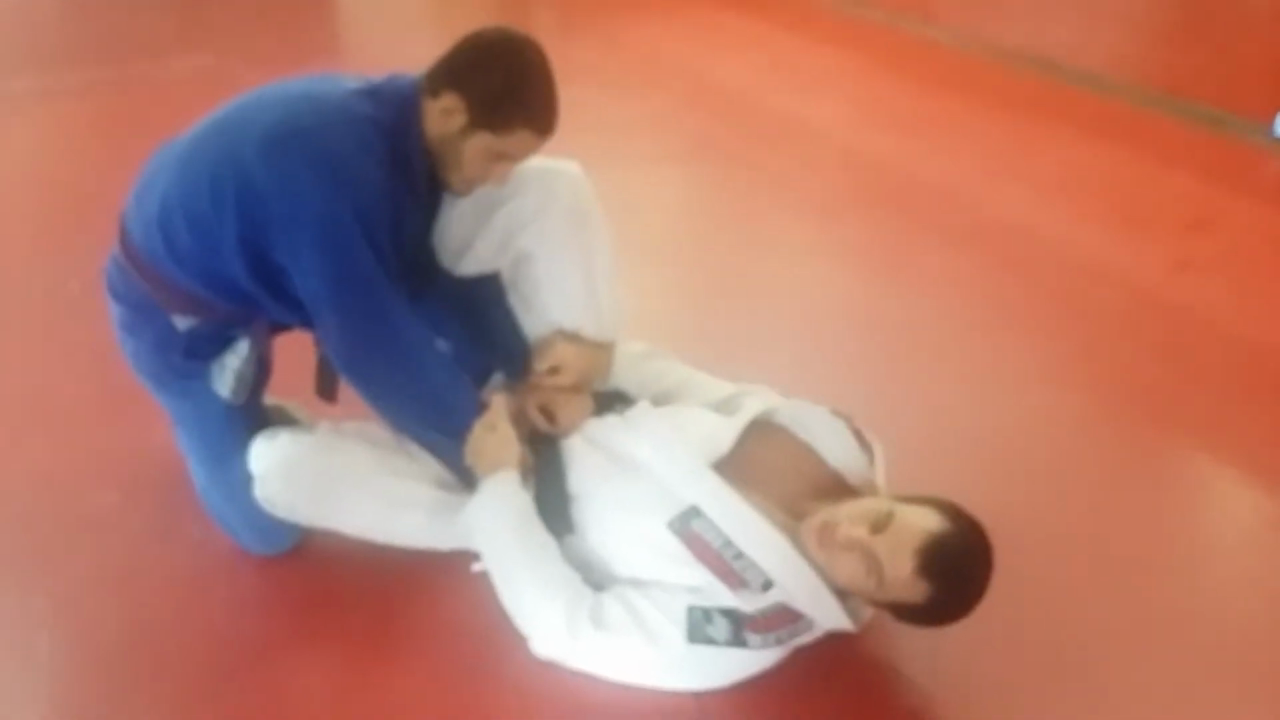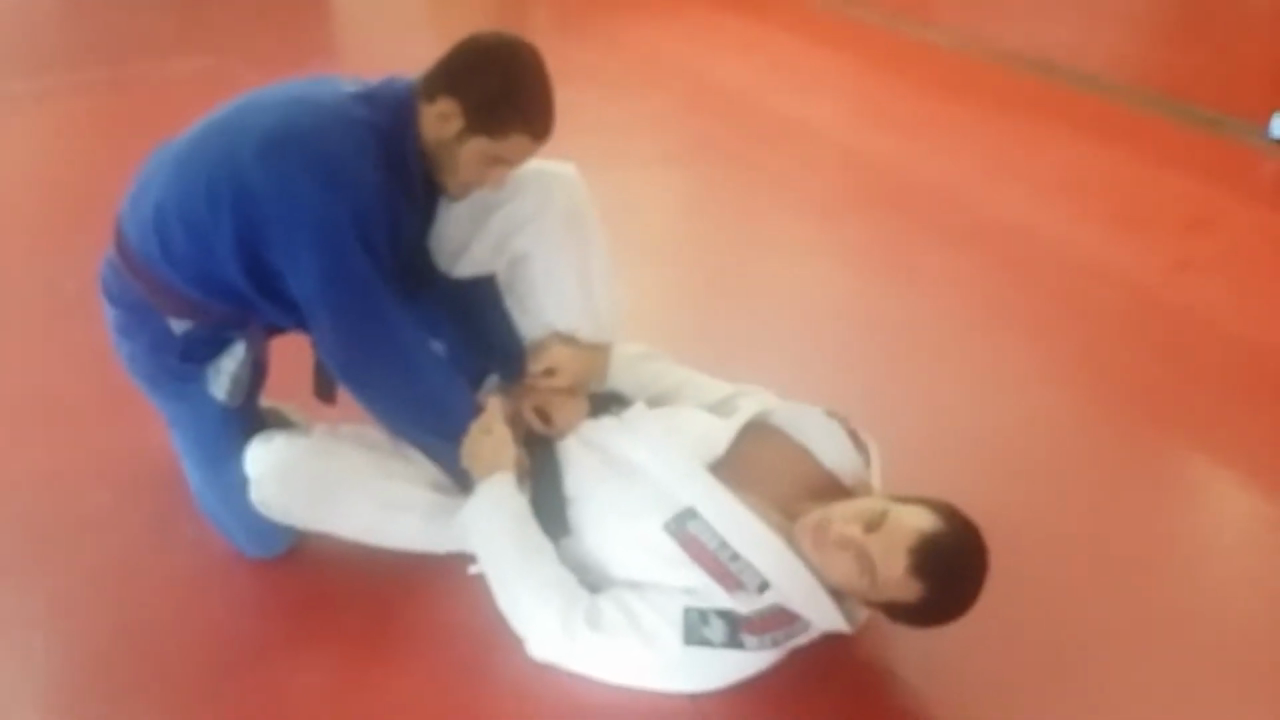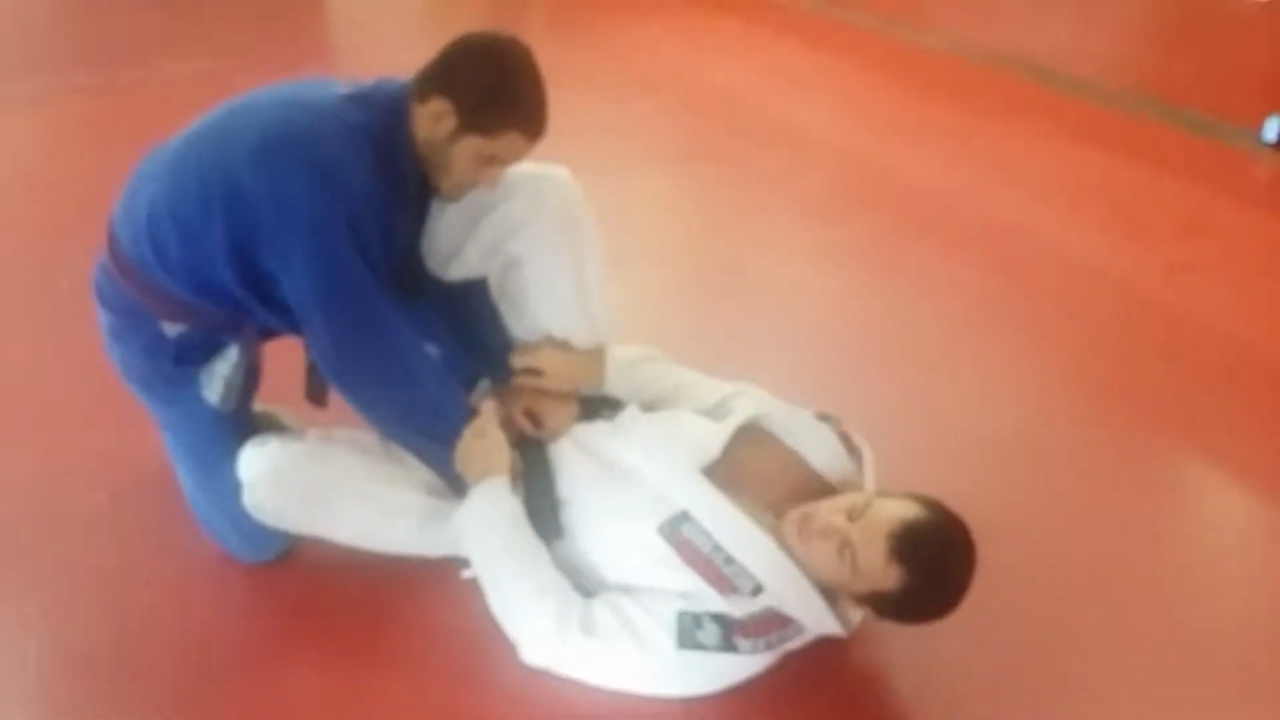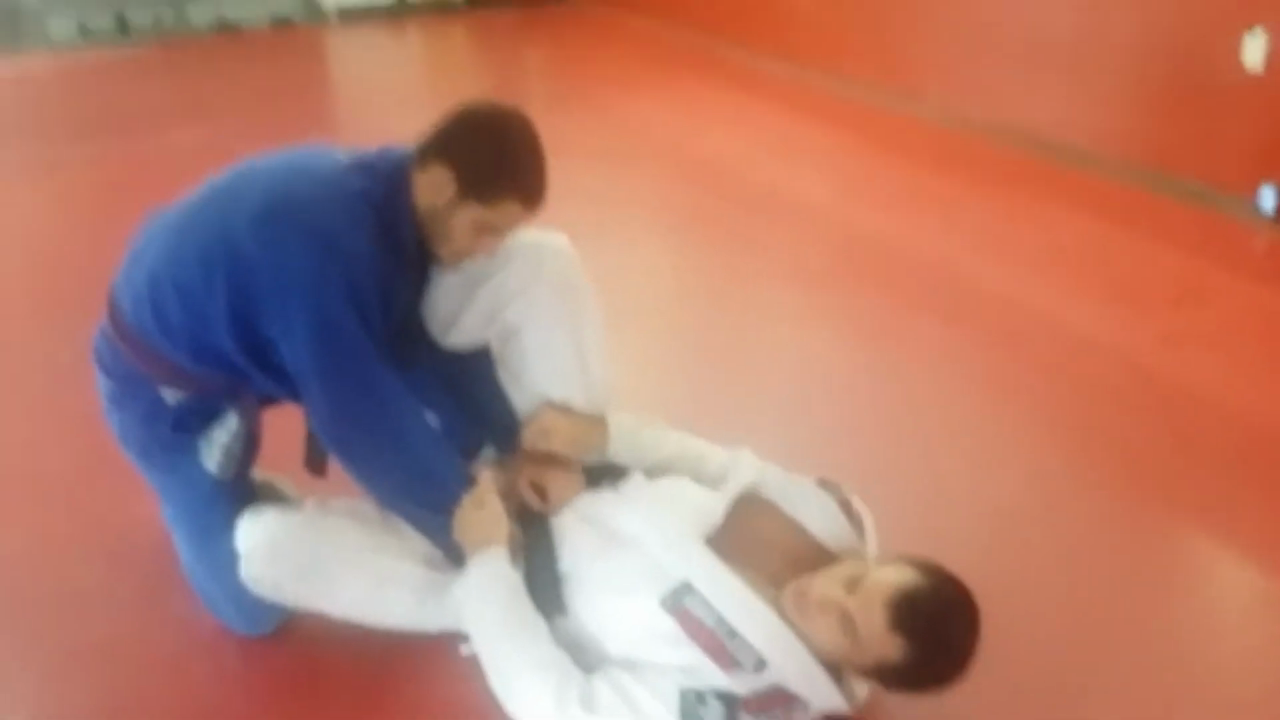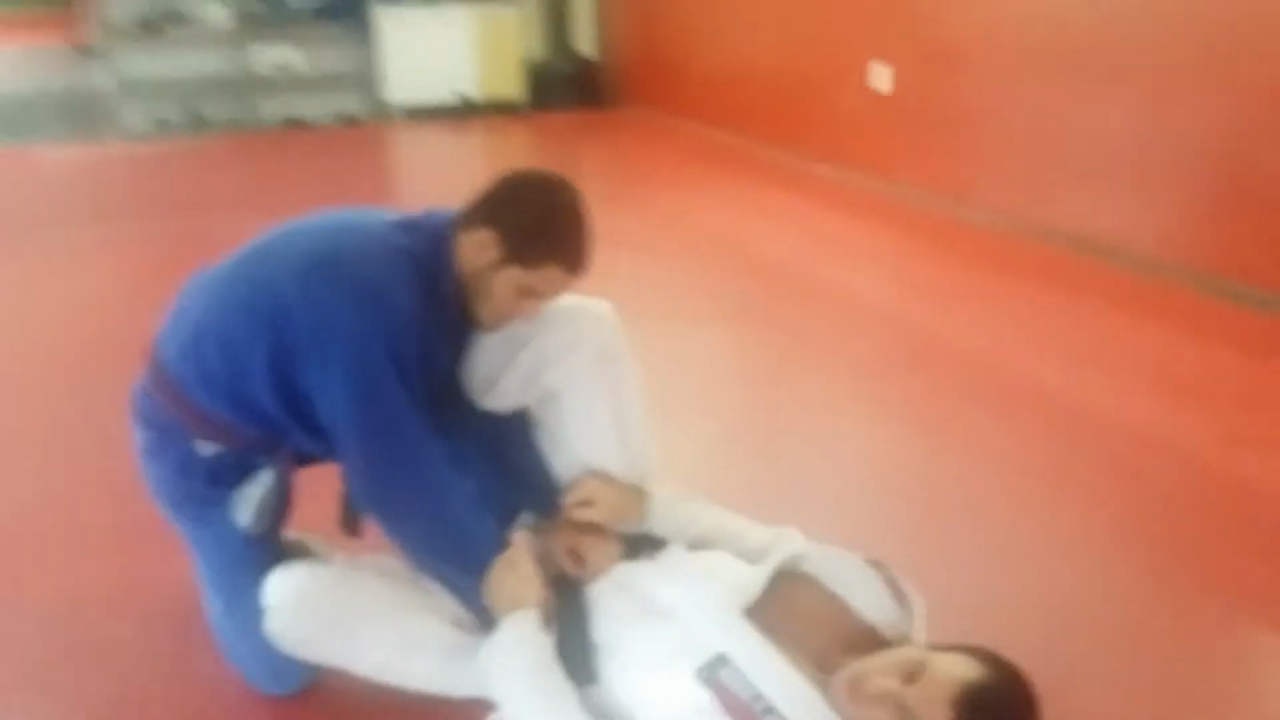
dt=0.3s
person 1, frame 1
left shoulder: (739, 634)
right shoulder: (842, 449)
left elbow: (566, 627)
right elbow: (722, 398)
left wrist: (497, 485)
left hip: (527, 502)
right hip: (572, 399)
left knee: (279, 466)
left ankle: (260, 424)
person 1, frame 2
left shoulder: (735, 634)
right shoulder: (838, 449)
left elbow: (562, 628)
right elbow: (722, 401)
left wrist: (494, 487)
right wrist: (599, 363)
left hip: (527, 506)
right hip: (575, 396)
left knee: (274, 468)
left ankle: (259, 426)
person 1, frame 3
left shoulder: (733, 638)
right shoulder: (830, 453)
left elbow: (557, 635)
right elbow: (728, 402)
left wrist: (488, 492)
right wrist: (596, 367)
left hip: (519, 506)
right hip: (574, 400)
left knee: (267, 474)
left ankle: (255, 431)
person 1, frame 4
right shoulder: (832, 518)
right elbow: (728, 468)
left wrist: (486, 561)
right wrist: (604, 432)
left hip: (520, 580)
right hip: (577, 472)
left knee: (264, 543)
person 1, frame 5
right shoulder: (877, 600)
right elbow: (759, 547)
left wrist: (517, 625)
right wrist: (643, 505)
left hip: (551, 646)
right hip: (618, 552)
left knee: (293, 597)
person 2, frame 1
left shoulder: (397, 121)
right shoulder: (332, 168)
left elbow: (433, 271)
right elbow: (376, 344)
left wrist: (521, 364)
left hip: (257, 270)
right hip: (178, 305)
right knee: (270, 528)
right ankle: (215, 419)
person 2, frame 2
left shoulder: (393, 123)
right shoulder: (329, 172)
left elbow: (430, 273)
right elbow: (370, 346)
left wrist: (517, 363)
left hip: (252, 268)
right hip: (174, 308)
right knee: (264, 529)
right ankle: (214, 422)
person 2, frame 3
left shoulder: (387, 127)
right shoulder: (319, 175)
left elbow: (425, 277)
right elbow: (364, 351)
left wrist: (507, 370)
left hip: (247, 276)
right hip: (169, 312)
right knee: (257, 535)
right ankle: (204, 425)
person 2, frame 4
left shoulder: (386, 195)
right shoulder: (322, 240)
left elbow: (425, 345)
right elbow: (365, 416)
left wrist: (513, 443)
left hip: (246, 339)
right hip: (169, 377)
right knee: (254, 606)
person 2, frame 5
left shoulder: (431, 261)
right shoulder: (365, 296)
left elbow: (469, 408)
right elbow: (400, 476)
left wrist: (547, 513)
left hip: (290, 401)
right hip: (205, 435)
right knee: (280, 666)
right ankle: (231, 553)
